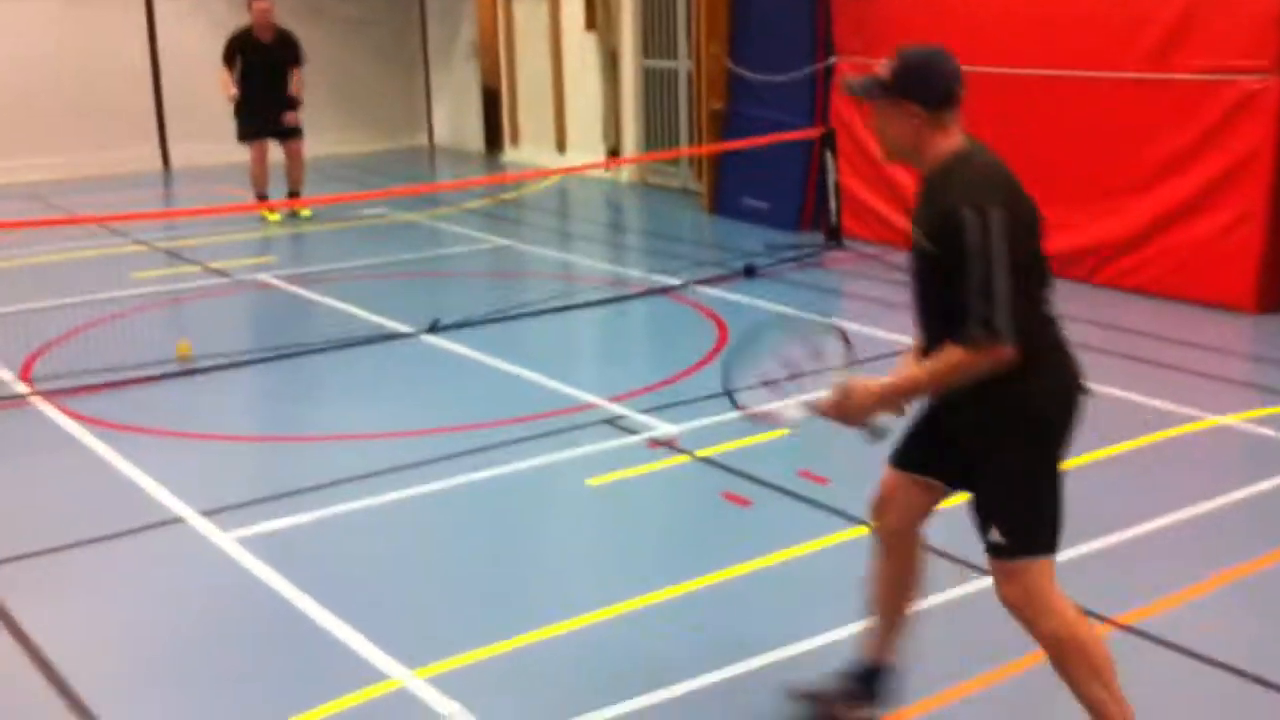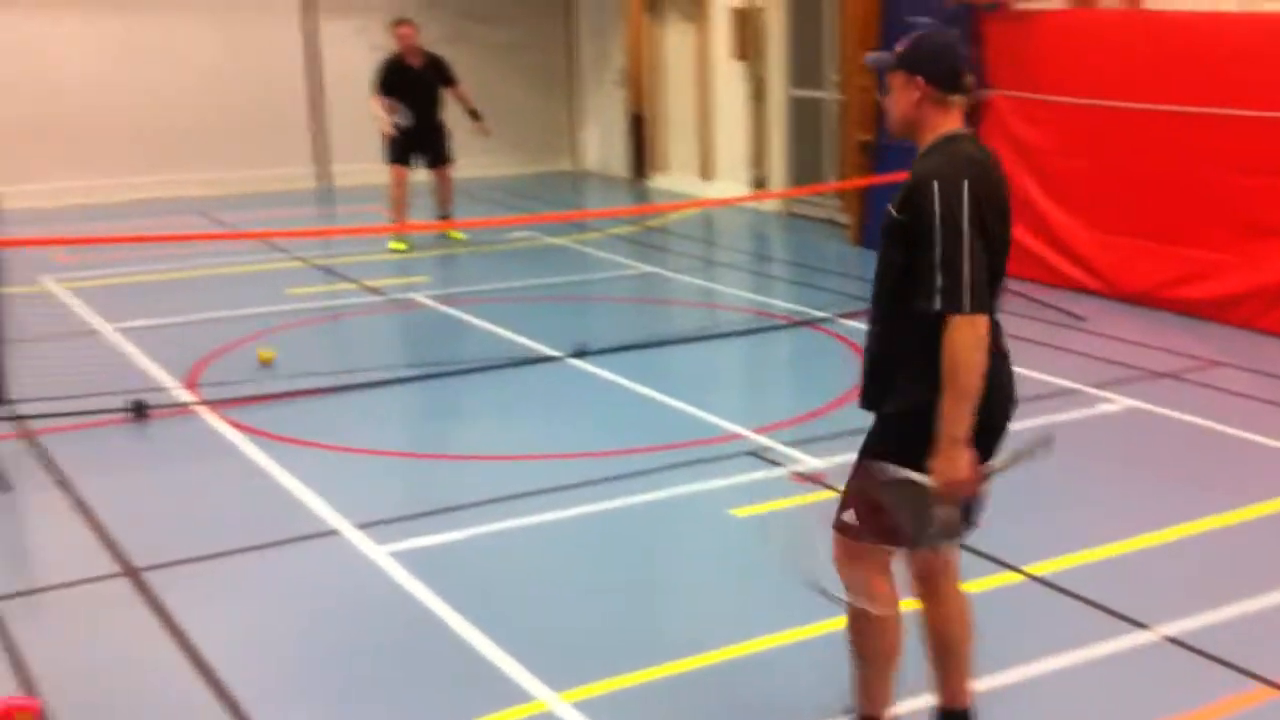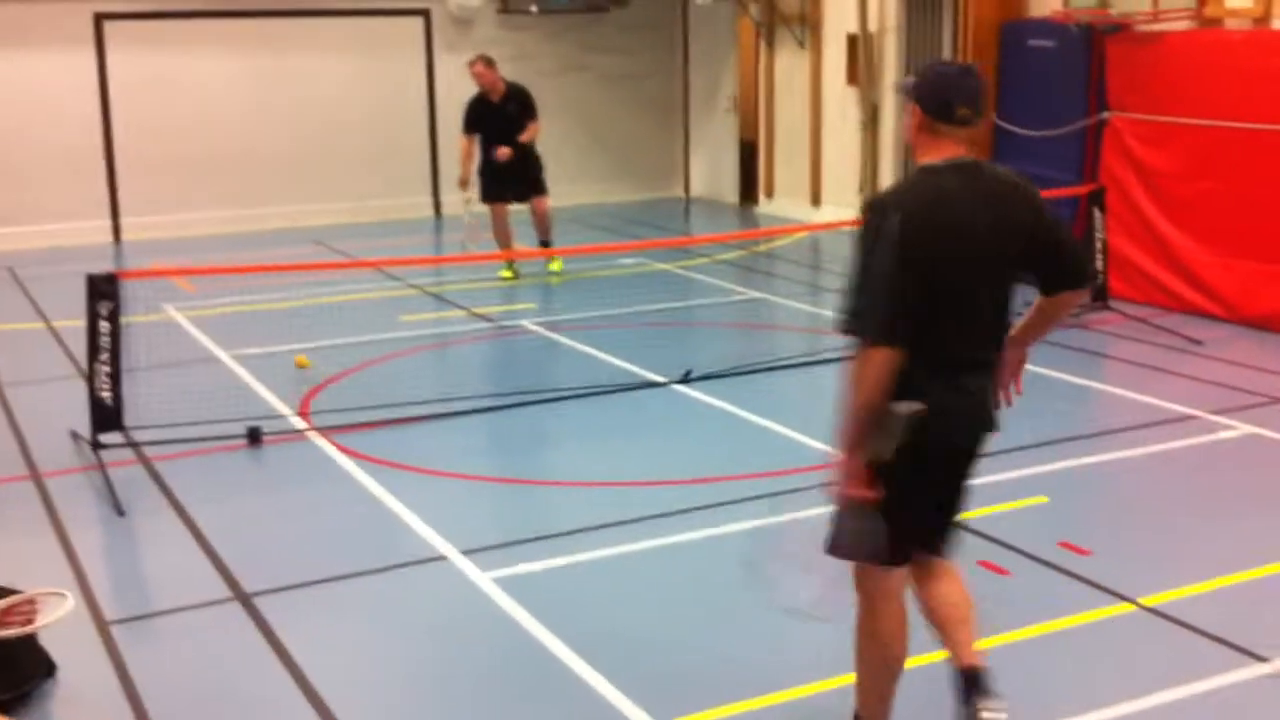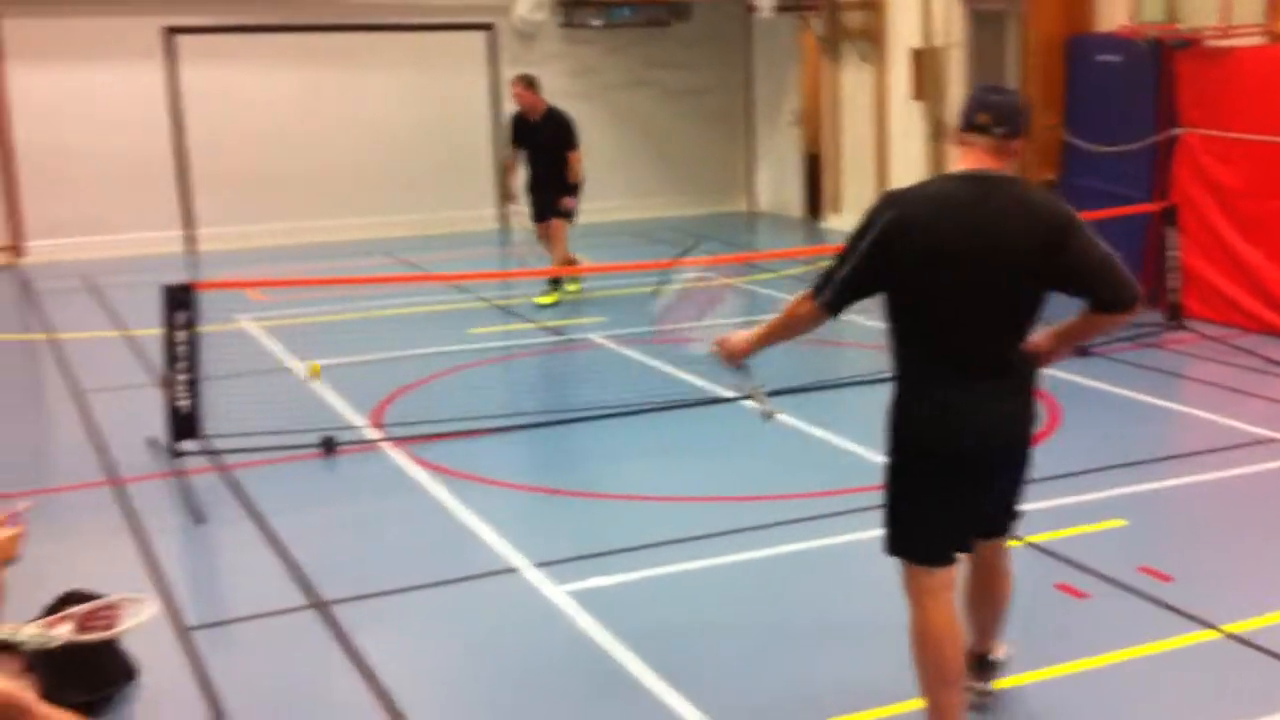
dt=0.4s
person 1, frame 1
left shoulder: (977, 202)
right shoulder: (946, 177)
left elbow: (991, 343)
left wrist: (883, 394)
right wrist: (915, 365)
left hip: (1020, 403)
right hip: (971, 394)
left knee: (1025, 588)
right knee: (893, 507)
person 1, frame 2
left shoulder: (945, 179)
right shoulder: (963, 165)
left elbow: (966, 317)
left wrist: (953, 441)
left hip: (934, 410)
right hip: (939, 403)
left knee: (860, 550)
right knee: (930, 560)
person 1, frame 3
left shoulder: (898, 209)
right shoulder: (1014, 197)
left elbow: (877, 345)
right elbow: (1071, 285)
left wrist: (850, 448)
right wrist: (1011, 347)
left hip: (906, 420)
right hip: (971, 410)
left knee: (880, 578)
right knee: (927, 556)
person 1, frame 4
left shoulder: (904, 211)
right shoulder: (1043, 214)
left elbow: (824, 300)
right elbow: (1120, 298)
left wrist: (753, 339)
right wrist: (1054, 342)
left hip: (929, 419)
right hip: (1007, 416)
left knee: (929, 582)
right knee: (989, 543)
right ankle: (982, 658)
person 2, frame 1
left shoulder: (287, 39)
right shoulder: (239, 40)
left elbow: (296, 73)
right elbow: (226, 69)
left wrist: (295, 106)
right wrist: (230, 88)
left hip: (281, 103)
right hip: (250, 105)
left knee: (295, 151)
right knee: (259, 154)
left ankle: (294, 200)
right ankle: (263, 203)
person 2, frame 2
left shoulder: (435, 63)
right shoulder: (390, 67)
left elbow: (456, 90)
right elbow: (379, 99)
left wrist: (476, 116)
right wrist: (384, 121)
left hip: (431, 129)
right hip: (401, 132)
left knee: (444, 175)
right knee: (399, 178)
left ankle: (445, 223)
right ankle: (399, 233)
person 2, frame 3
left shoulder: (520, 95)
right shoulder: (475, 105)
left elbow: (534, 127)
right elbow: (469, 140)
left wrist: (513, 148)
right wrist: (464, 173)
left hip: (525, 162)
right hip: (494, 167)
left knee: (540, 209)
right knee: (498, 215)
left ankle: (548, 249)
right ankle: (510, 261)
person 2, frame 4
left shoulder: (559, 120)
right shoulder: (519, 121)
left elbow: (574, 156)
right elbow: (514, 153)
left wrist: (572, 191)
right wrist: (508, 184)
left hip: (563, 183)
right hip: (539, 183)
left knee: (556, 229)
right knee: (545, 234)
left ankle: (555, 285)
right ankle: (571, 266)
